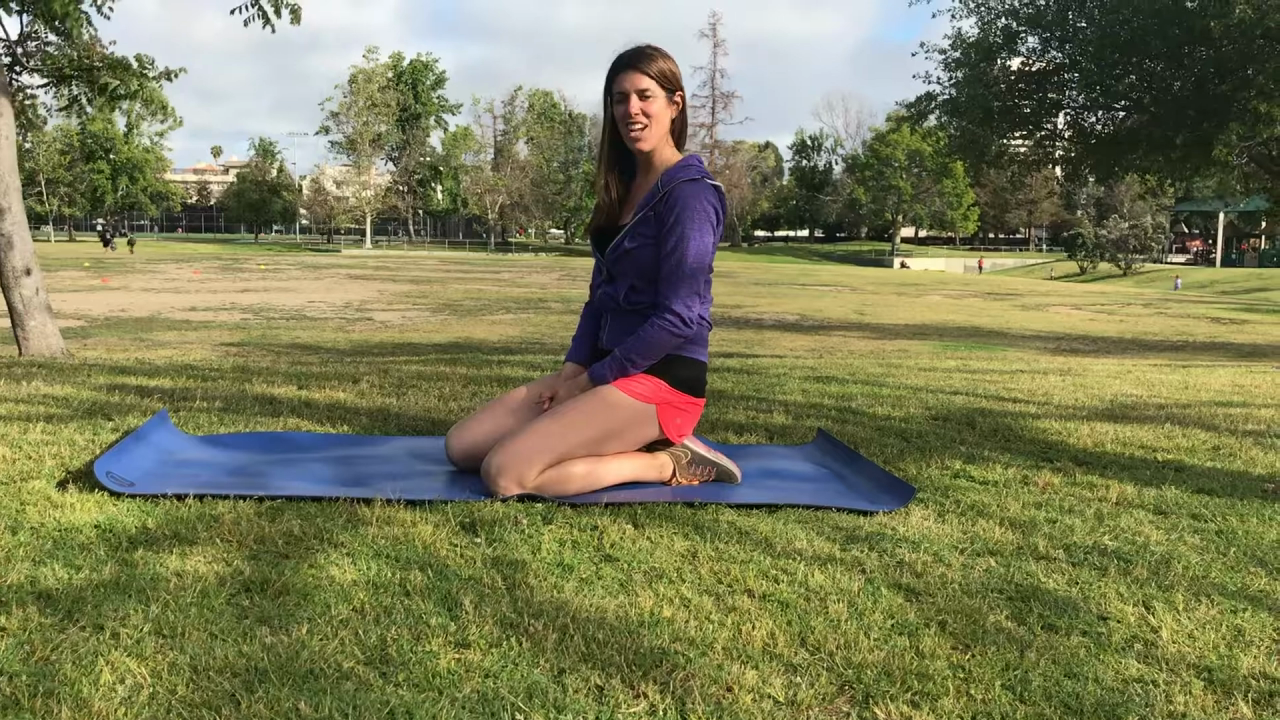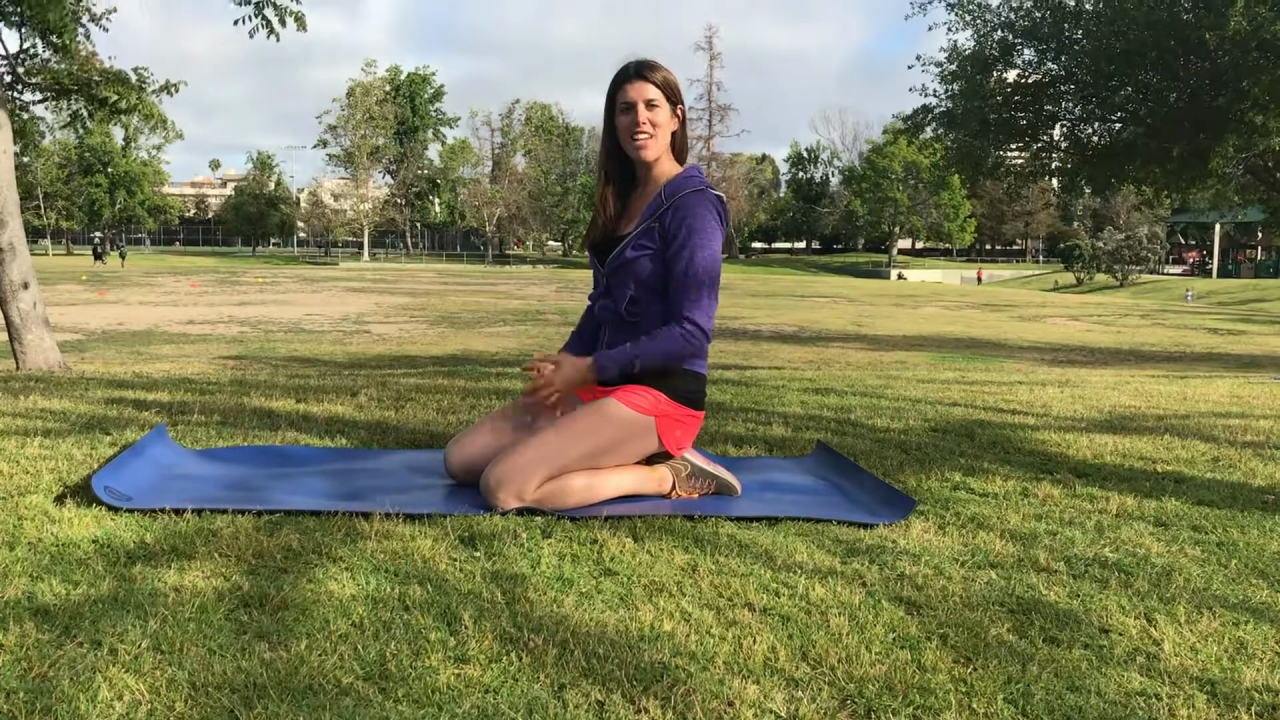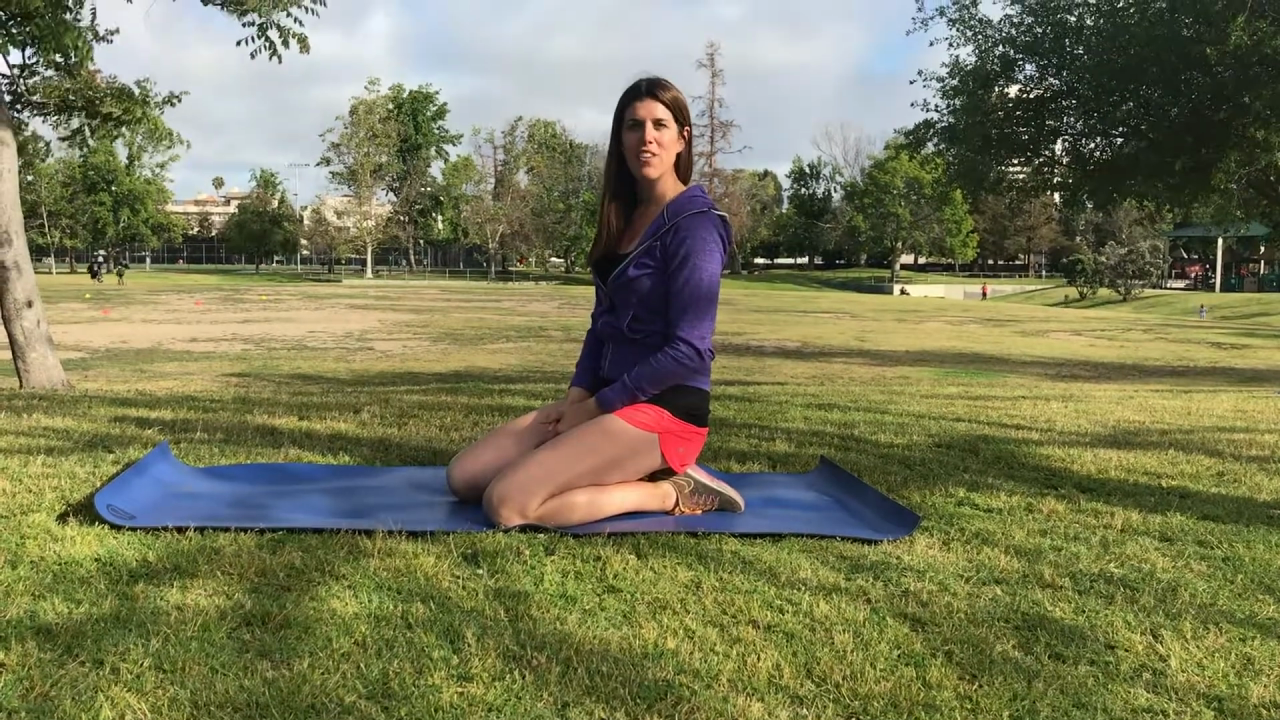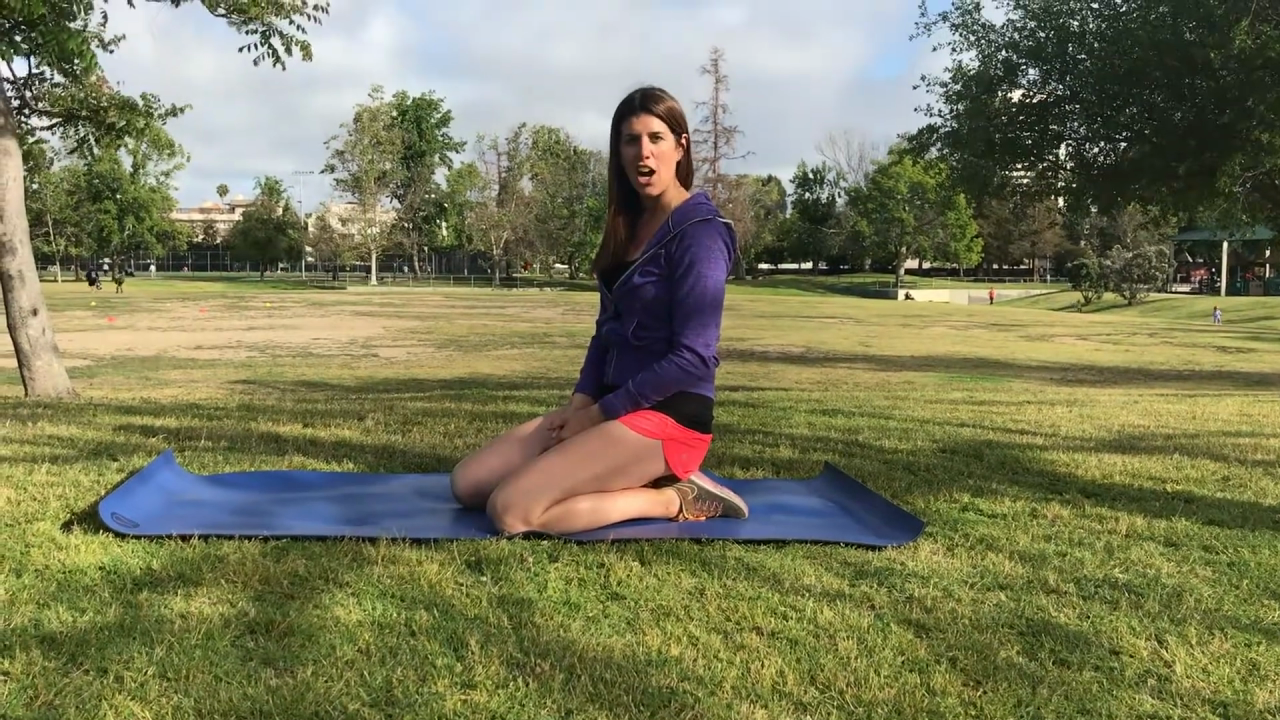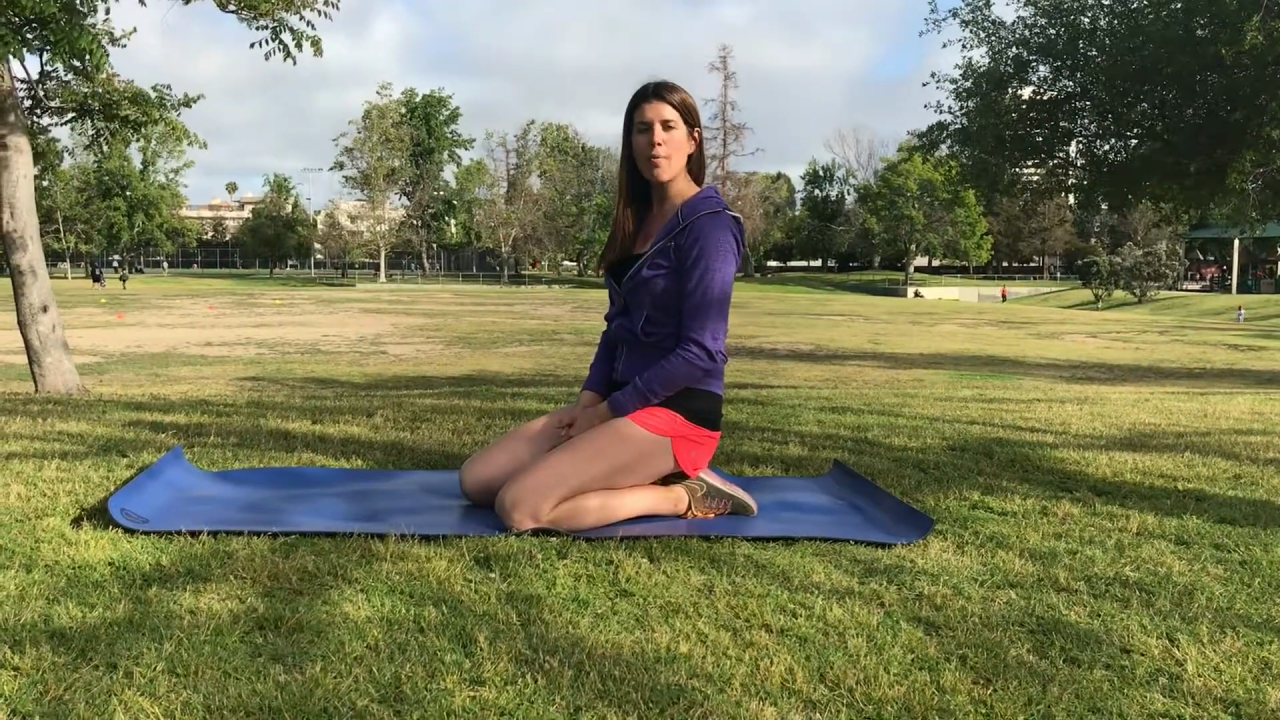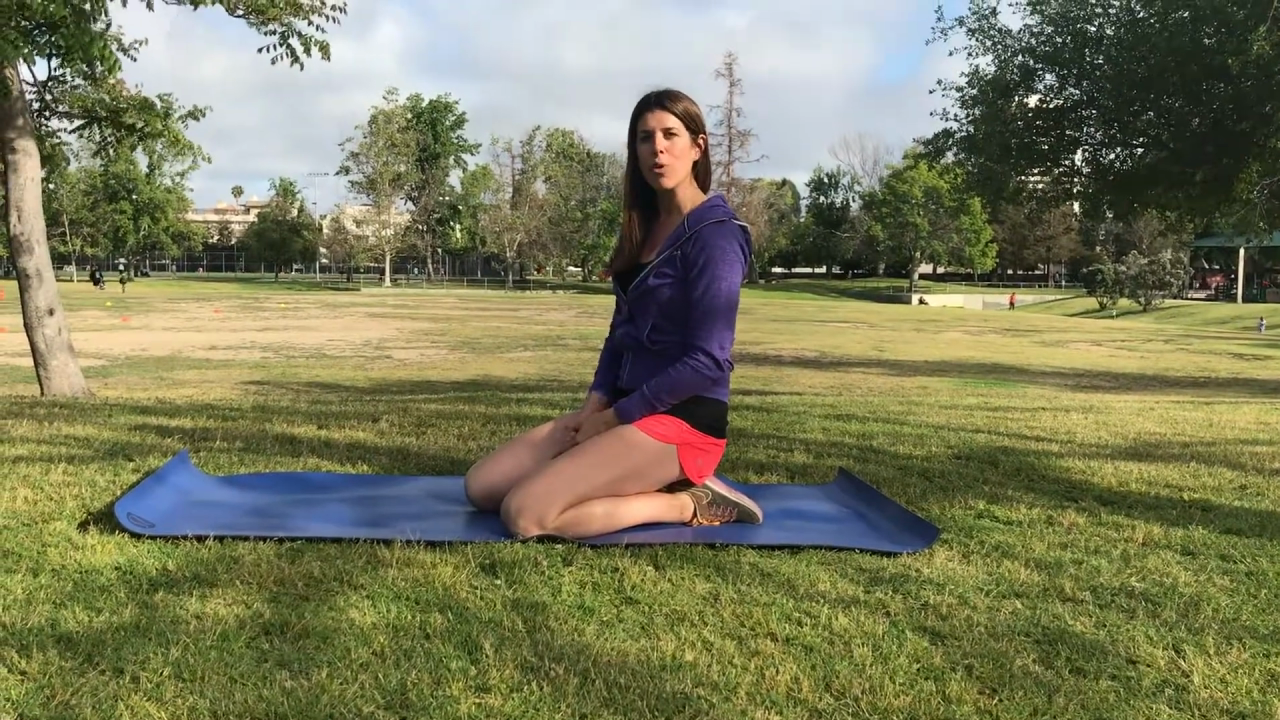
dt=0.7s
person 1, frame 1
left shoulder: (689, 193)
right shoulder: (623, 187)
left elbow: (680, 318)
left wrist: (590, 382)
right wrist: (573, 369)
left hip: (663, 379)
right hip: (610, 368)
left knee: (504, 473)
right knee: (462, 446)
left ankle: (668, 462)
right ankle: (642, 444)
person 1, frame 2
left shoulder: (693, 205)
right shoulder: (620, 199)
left elbow: (693, 329)
left wrist: (589, 368)
right wrist: (565, 359)
left hip: (662, 392)
right hip: (607, 382)
left knee: (504, 486)
right knee: (461, 458)
left ankle: (667, 476)
right ankle: (641, 456)
person 1, frame 3
left shoulder: (694, 226)
right shoulder: (624, 216)
left elbow: (688, 350)
left wrist: (595, 406)
right wrist: (576, 395)
left hip: (665, 409)
right hip: (609, 397)
left knee: (506, 504)
right knee: (463, 476)
left ankle: (670, 492)
right ankle: (644, 473)
person 1, frame 4
left shoulder: (699, 232)
right shoulder: (629, 224)
left elbow: (693, 357)
left wrist: (598, 413)
right wrist: (579, 401)
left hip: (668, 415)
right hip: (612, 403)
left knee: (510, 510)
right knee: (467, 482)
left ankle: (674, 498)
right ankle: (647, 481)
person 1, frame 5
left shoulder: (708, 226)
right shoulder: (636, 219)
left elbow: (701, 351)
left wrist: (607, 410)
right wrist: (588, 399)
left hip: (677, 412)
right hip: (623, 398)
left knee: (519, 507)
right knee: (475, 479)
left ankle: (682, 496)
right ankle: (655, 476)
person 1, frame 6
left shoulder: (715, 234)
right shoulder: (644, 227)
left elbow: (709, 360)
left wrist: (613, 415)
right wrist: (595, 405)
left hip: (684, 420)
right hip: (629, 408)
left knee: (524, 513)
right knee: (481, 485)
left ankle: (688, 504)
right ankle: (661, 485)
